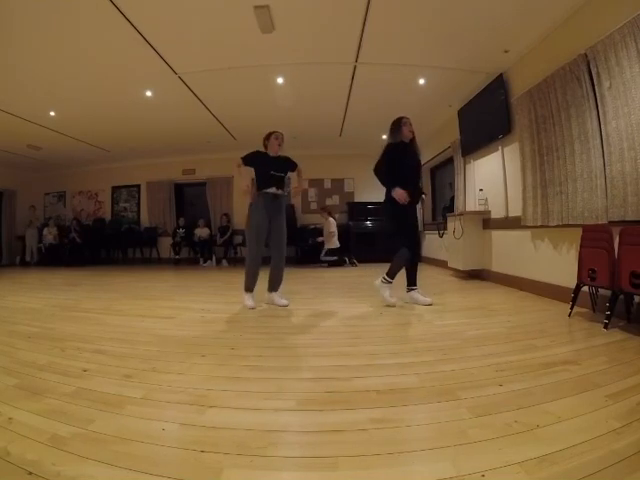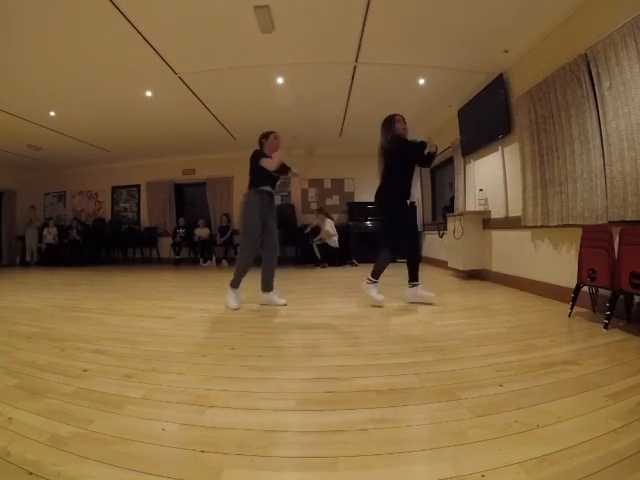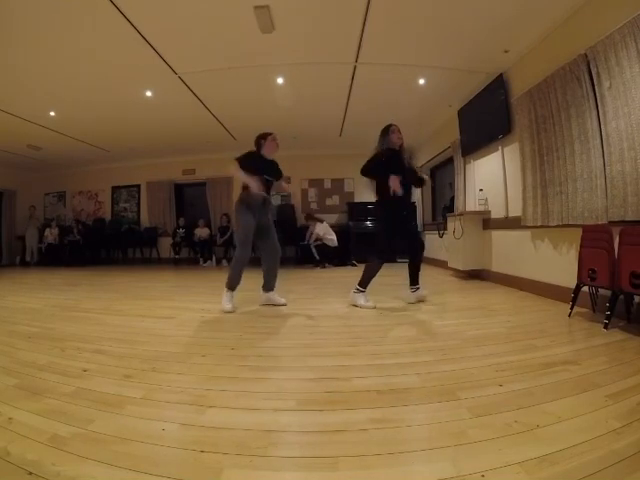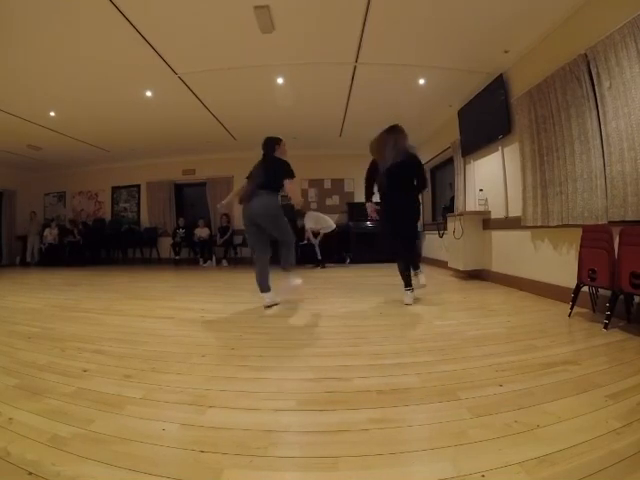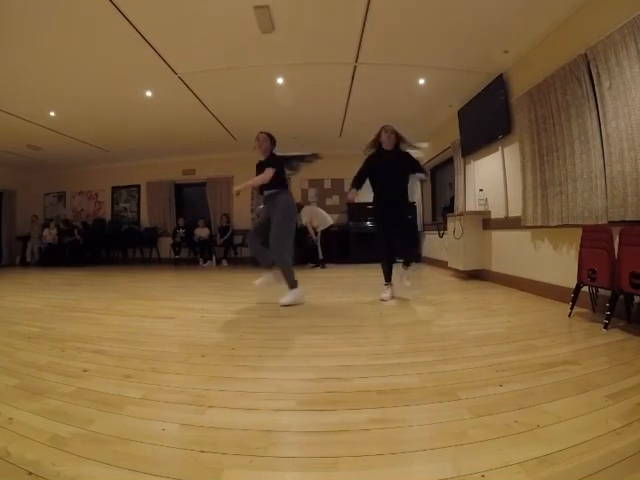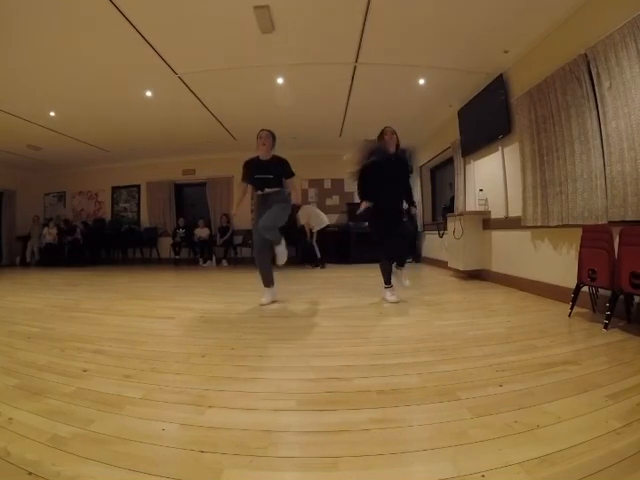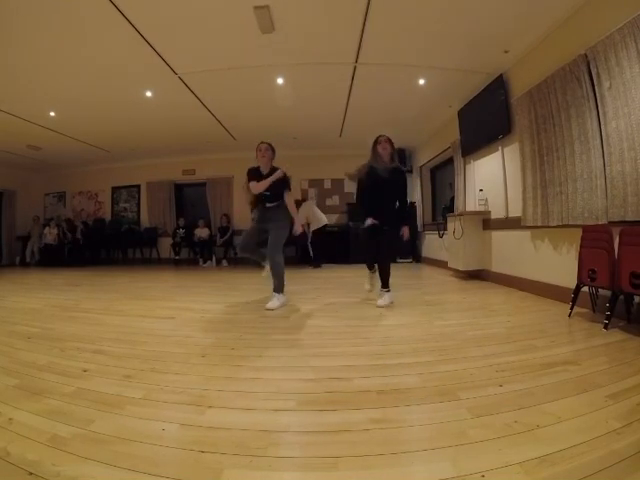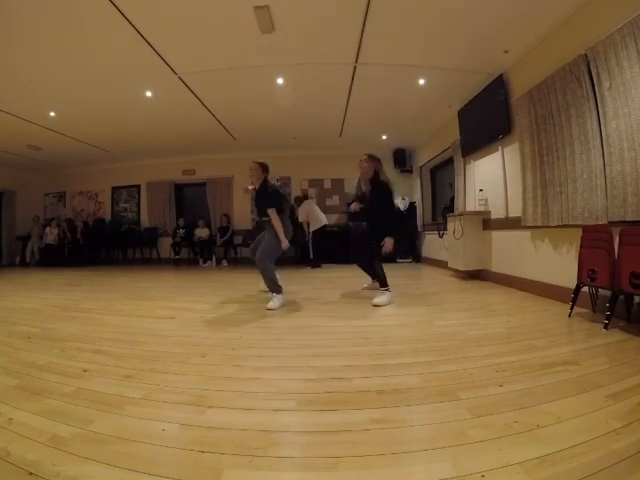
dt=0.4s
person 1, frame 1
left shoulder: (412, 151)
right shoulder: (394, 148)
right elbow: (379, 170)
left wrist: (419, 193)
right wrist: (393, 188)
left hip: (409, 205)
right hip: (397, 205)
left knee: (414, 246)
right knee: (409, 244)
left ankle: (411, 290)
right ankle: (386, 281)
person 1, frame 2
left shoulder: (403, 147)
right shoulder: (395, 144)
left elbow: (423, 161)
right elbow: (415, 150)
left wrist: (431, 151)
right wrist: (427, 147)
left hip: (399, 201)
right hip: (389, 200)
left knee: (412, 242)
right knee: (395, 242)
left ankle: (413, 288)
right ankle: (371, 283)
person 1, frame 3
left shoulder: (403, 159)
right shoulder: (385, 155)
left elbow: (415, 180)
right elbow: (365, 170)
left wrist: (421, 179)
right wrist: (390, 178)
left hip: (403, 210)
right hip: (389, 210)
left knee: (417, 246)
right knee: (384, 250)
left ankle: (414, 290)
right ankle: (359, 292)
person 1, frame 4
left shoulder: (378, 160)
right shoulder: (410, 158)
left elbow: (369, 181)
right elbow: (422, 183)
left wrist: (369, 202)
left hip: (389, 210)
right hip: (410, 208)
left knee: (400, 247)
right knee: (411, 242)
left ankle: (408, 290)
right ankle: (417, 272)
person 1, frame 5
left shoulder: (403, 156)
right shoulder: (373, 158)
left elbow: (417, 168)
right elbow: (361, 175)
left wrist: (422, 174)
right wrist: (354, 189)
left hip: (401, 206)
right hip: (382, 208)
left knee: (408, 243)
right knee: (386, 246)
left ankle: (405, 267)
right ankle: (388, 286)
person 1, frame 6
left shoulder: (402, 159)
right shoulder: (375, 159)
right elbow: (363, 180)
left wrist: (412, 204)
right wrist: (364, 200)
left hip: (396, 209)
right hip: (377, 209)
left knee: (402, 243)
right knee: (385, 247)
left ankle: (399, 268)
right ankle: (388, 288)
person 1, frame 7
left shoulder: (398, 172)
right shoulder: (369, 170)
left elbow: (403, 199)
right elbow: (361, 195)
left wrist: (405, 223)
right wrist: (367, 216)
left hip: (391, 218)
right hip: (372, 217)
left knee: (384, 253)
right knee: (371, 252)
left ankle: (386, 291)
right ankle: (371, 271)
person 1, frame 8
left shoulder: (381, 185)
right shoulder: (363, 186)
left elbow: (390, 210)
right elbow: (358, 203)
left wrist: (390, 236)
right wrist: (356, 205)
left hip: (383, 229)
right hip: (373, 228)
left knee: (371, 256)
right knee: (362, 256)
left ankle: (385, 291)
right ankle: (376, 280)
person 2, frame 1
left shoulder: (285, 161)
right shoulder: (258, 156)
left elbow: (298, 170)
right elbow: (240, 164)
left wrist: (299, 185)
right wrist: (245, 183)
left hip: (279, 205)
right hip: (261, 203)
left knee: (279, 251)
right knee: (255, 249)
left ankle: (273, 293)
right ankle: (248, 293)
person 2, frame 2
left shoulder: (278, 163)
right shoulder: (257, 155)
left elbow: (295, 173)
right elbow: (270, 166)
right wrist: (281, 153)
left hip: (269, 204)
right hip: (254, 203)
left knee: (272, 250)
right knee: (249, 248)
left ankle: (268, 292)
right ankle: (233, 290)
person 2, frame 3
left shoulder: (275, 166)
right shoulder: (253, 157)
left elbow: (280, 184)
right elbow: (233, 169)
left wrist: (286, 188)
right wrist: (249, 180)
left hip: (264, 208)
right hip: (246, 206)
left knee: (274, 251)
right knee: (243, 252)
left ankle: (268, 292)
right ankle: (229, 293)
person 2, frame 4
left shoulder: (259, 166)
right shoulder: (281, 164)
left elbow: (245, 186)
right elbow: (291, 188)
left wrist: (227, 200)
right wrist: (298, 200)
left hip: (249, 208)
right hip: (267, 205)
left knee: (260, 252)
right knee: (287, 239)
left ankle: (267, 295)
right ankle: (290, 275)
person 2, frame 5
left shoulder: (274, 159)
right shoulder: (260, 164)
left elbow: (265, 178)
left wrist: (242, 186)
left hip: (281, 205)
right hip: (270, 207)
left knee: (280, 250)
right knee: (253, 239)
left ankle: (295, 291)
right ankle: (269, 271)
person 2, frame 6
left shoulder: (281, 162)
right shoulder: (250, 164)
left elbow: (290, 184)
right elbow: (246, 187)
left wrist: (296, 202)
right wrist: (237, 206)
left hip: (280, 202)
right hip: (261, 204)
left knee: (264, 226)
right knee: (260, 251)
left ankle: (278, 242)
right ankle: (269, 291)
person 2, frame 7
left shoulder: (281, 176)
right shoulder: (252, 172)
left elbow: (288, 199)
right elbow: (255, 189)
left wrist: (297, 221)
right wrist: (273, 177)
left hip: (279, 216)
right hip: (261, 215)
left knee: (274, 252)
right knee: (244, 245)
left ankle: (279, 295)
right ankle: (266, 259)
person 2, frame 8
left shoulder: (266, 191)
right shoulder: (260, 188)
left elbow: (273, 215)
left wrist: (283, 238)
left hip: (279, 228)
right hip: (269, 228)
left knee: (262, 258)
right knee: (254, 251)
left ankle: (278, 295)
right ankle: (271, 281)
